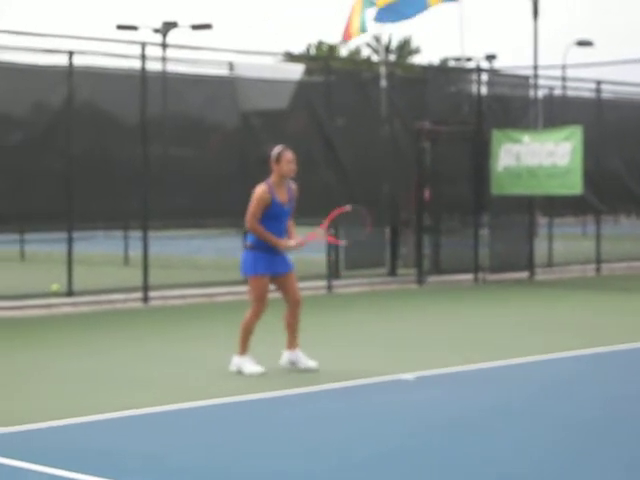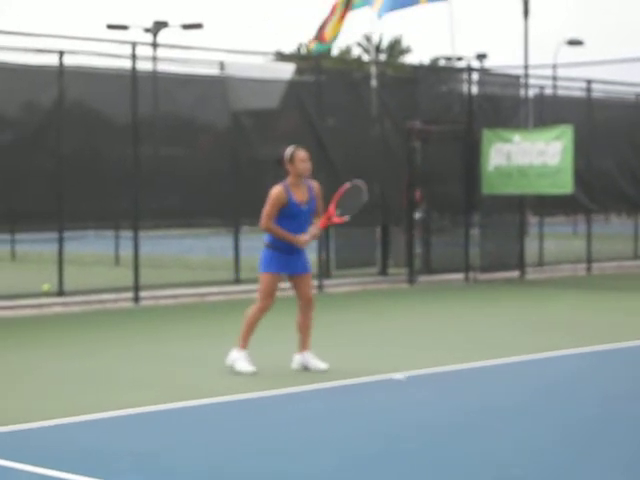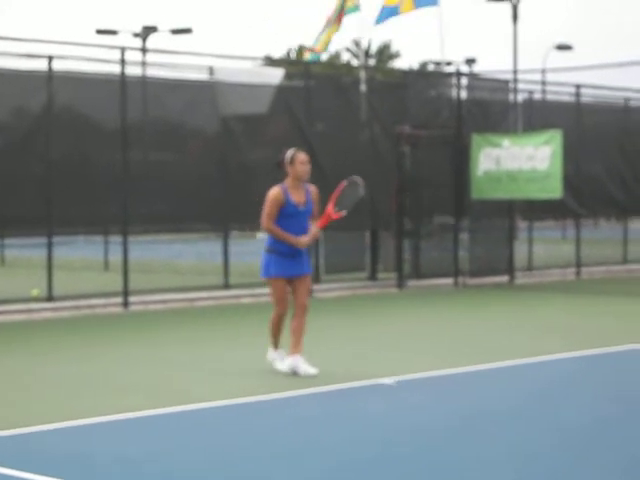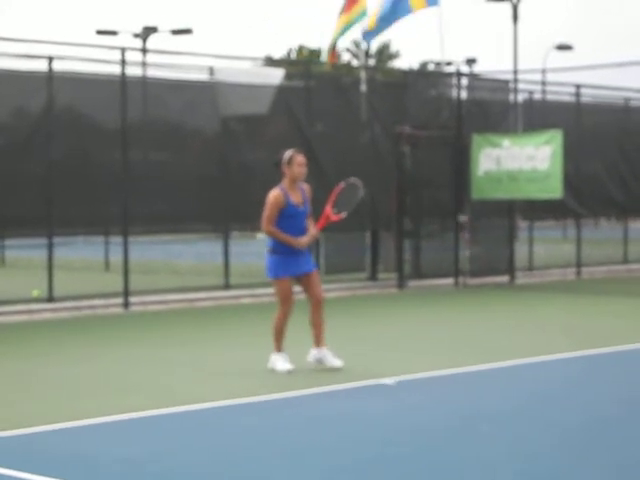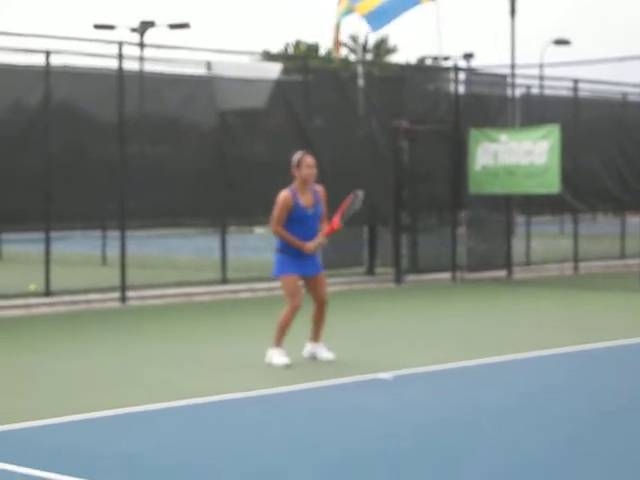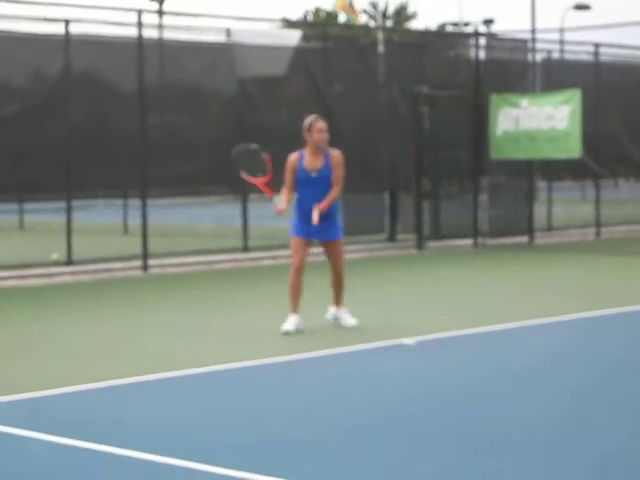
dt=0.4s
person 1, frame 1
left shoulder: (292, 188)
right shoulder: (263, 191)
right elbow: (251, 224)
left wrist: (293, 237)
right wrist: (277, 242)
left hip: (279, 255)
right hip: (258, 254)
left knee: (295, 301)
right knee: (258, 306)
left ankle: (292, 352)
right ankle: (241, 358)
person 1, frame 2
left shoulder: (314, 187)
right shoulder: (279, 192)
left elbow: (318, 215)
right elbow: (265, 224)
left wrist: (315, 229)
right wrist: (295, 238)
left hip: (298, 255)
right hip: (276, 253)
left knee: (307, 301)
right knee: (263, 303)
left ankle: (303, 354)
right ankle: (239, 352)
person 1, frame 3
left shoulder: (312, 191)
right shoulder: (277, 193)
right elbow: (266, 225)
left wrist: (312, 232)
right wrist: (294, 240)
left hip: (300, 258)
right hip: (277, 258)
left knee: (302, 306)
right knee: (281, 309)
left ankle: (294, 357)
right ankle: (275, 350)
person 1, frame 4
left shoulder: (306, 189)
right shoulder: (277, 195)
right elbow: (267, 227)
left wrist: (312, 231)
right wrist: (295, 241)
left hip: (303, 255)
right hip: (281, 257)
left knee: (318, 300)
right knee: (286, 307)
left ankle: (319, 351)
right ankle: (277, 355)
person 1, frame 5
left shoulder: (319, 191)
right shoulder: (286, 197)
right elbow: (275, 228)
left wrist: (320, 237)
right wrist: (302, 245)
left hip: (310, 257)
right hip: (288, 257)
left knee: (322, 300)
right knee: (295, 304)
left ankle: (314, 344)
right ankle: (275, 349)
person 1, frame 6
left shoulder: (335, 156)
right shoulder: (294, 159)
left elbow: (337, 188)
right elbow: (288, 189)
left wrist: (319, 208)
right wrist: (283, 203)
left hip: (328, 220)
right hip: (301, 221)
left knee: (338, 268)
right knee: (297, 265)
left ankle: (338, 309)
right ankle: (294, 316)
